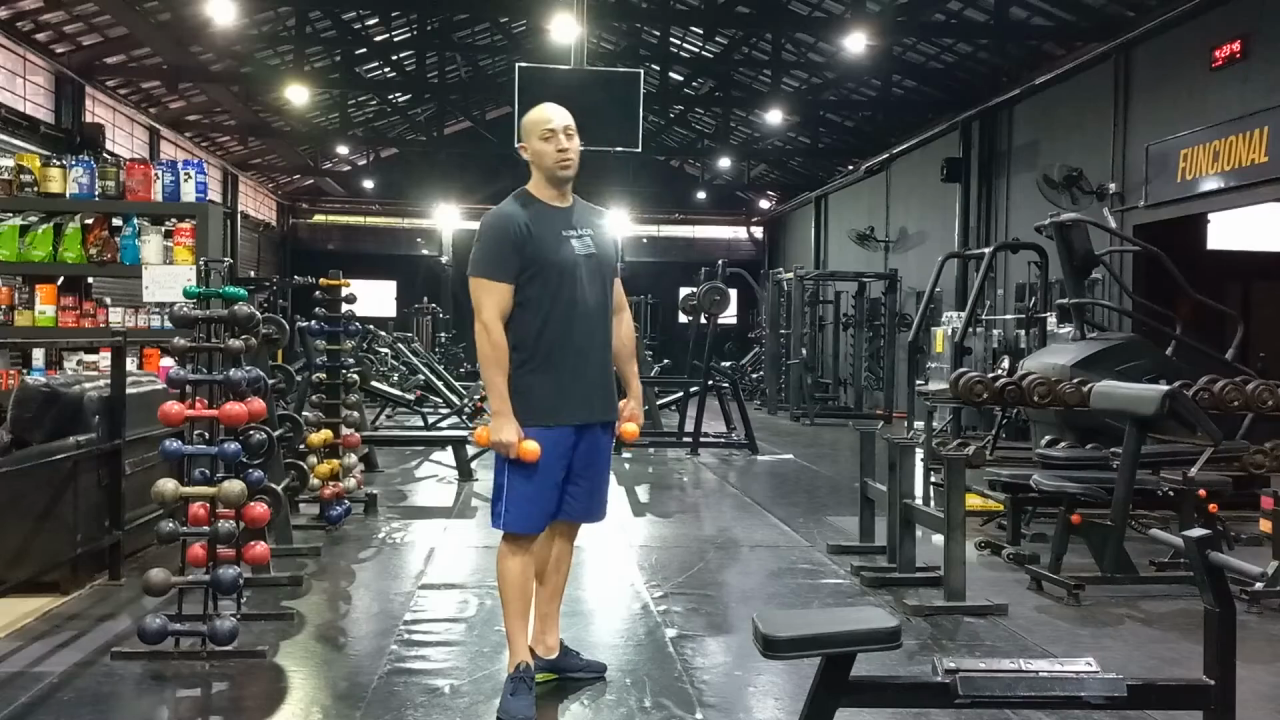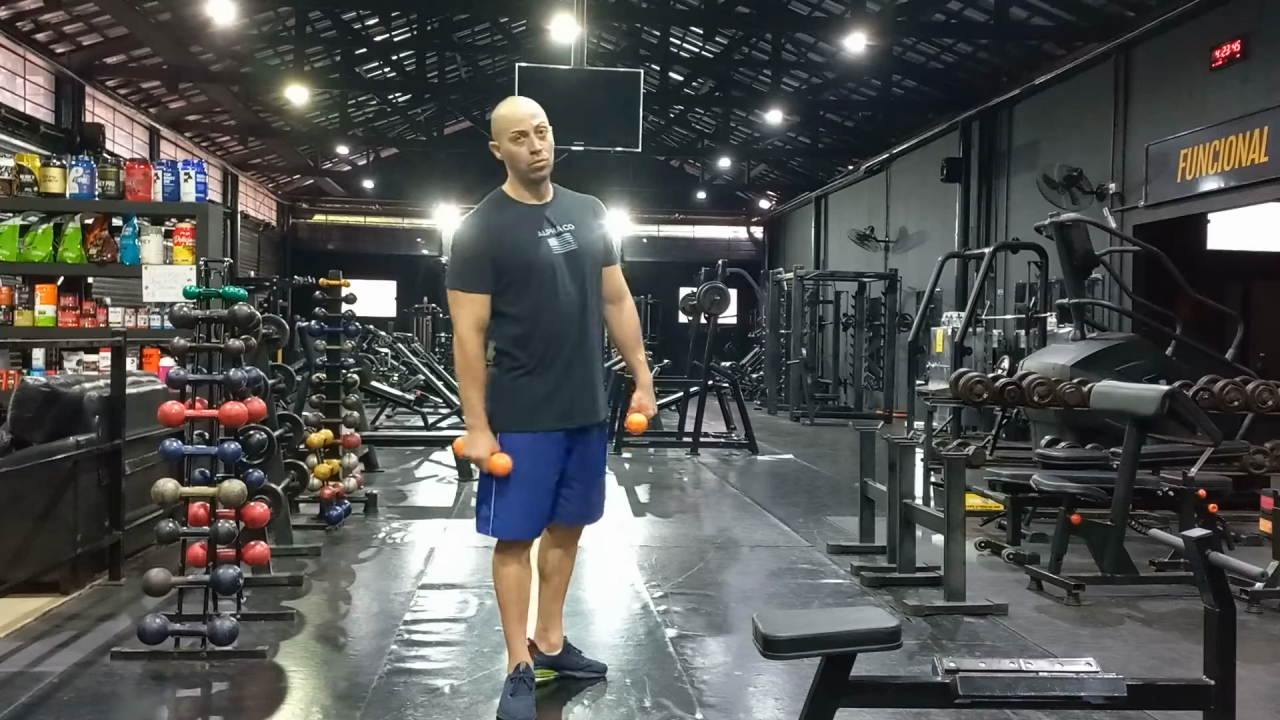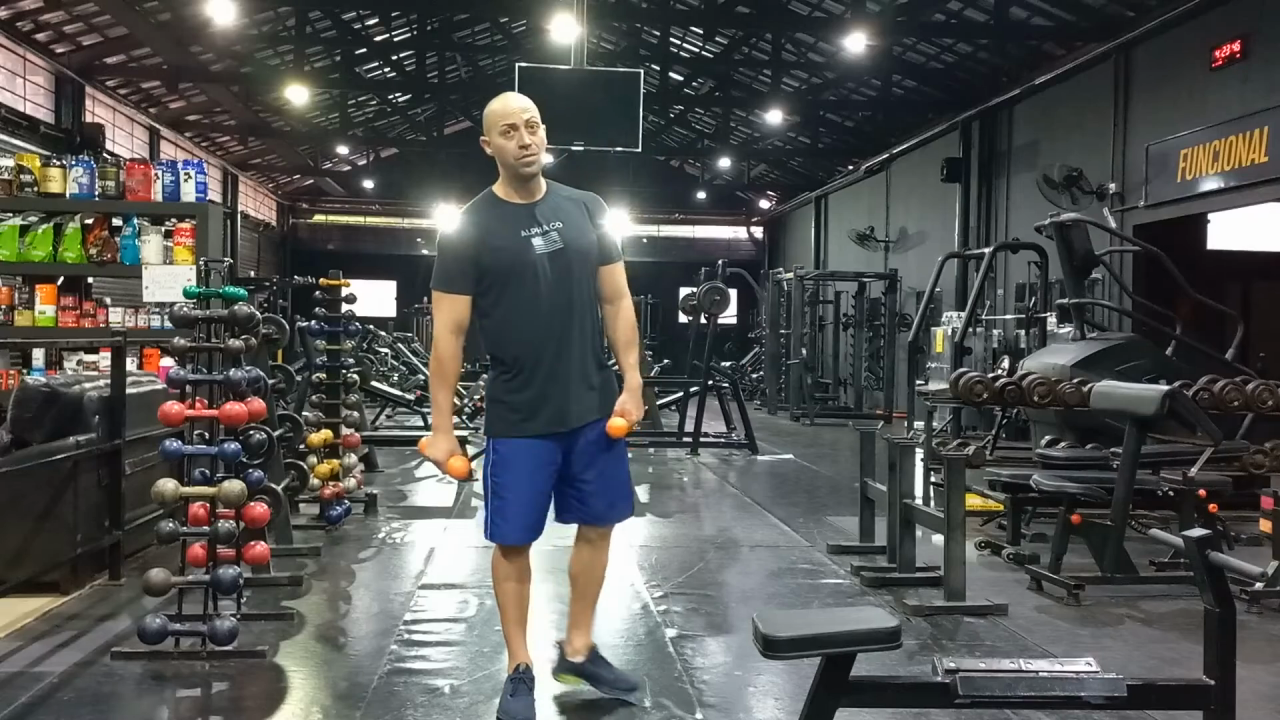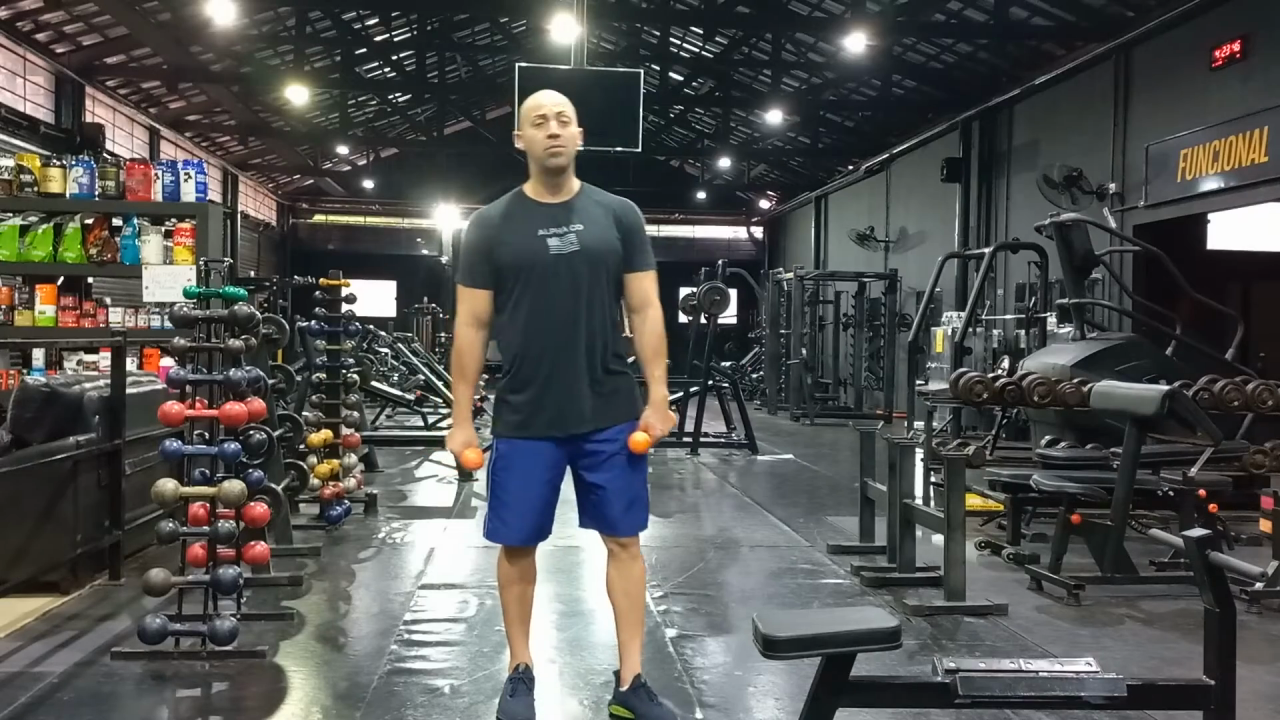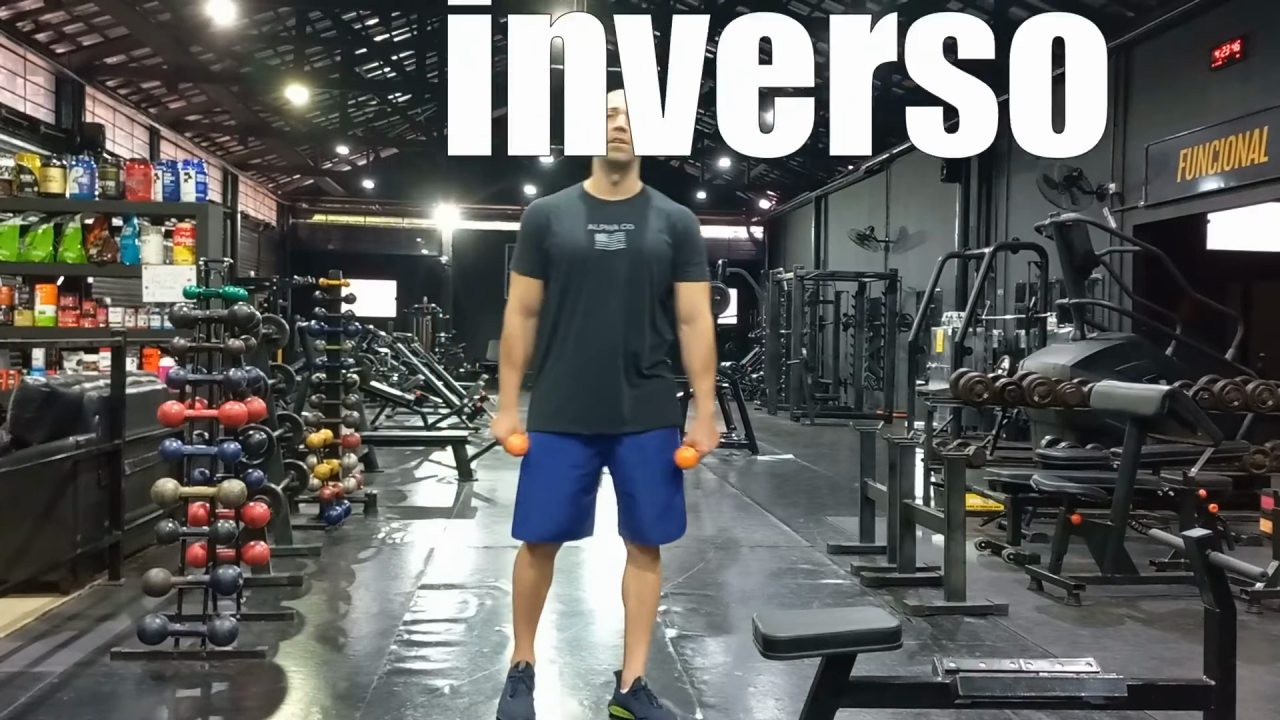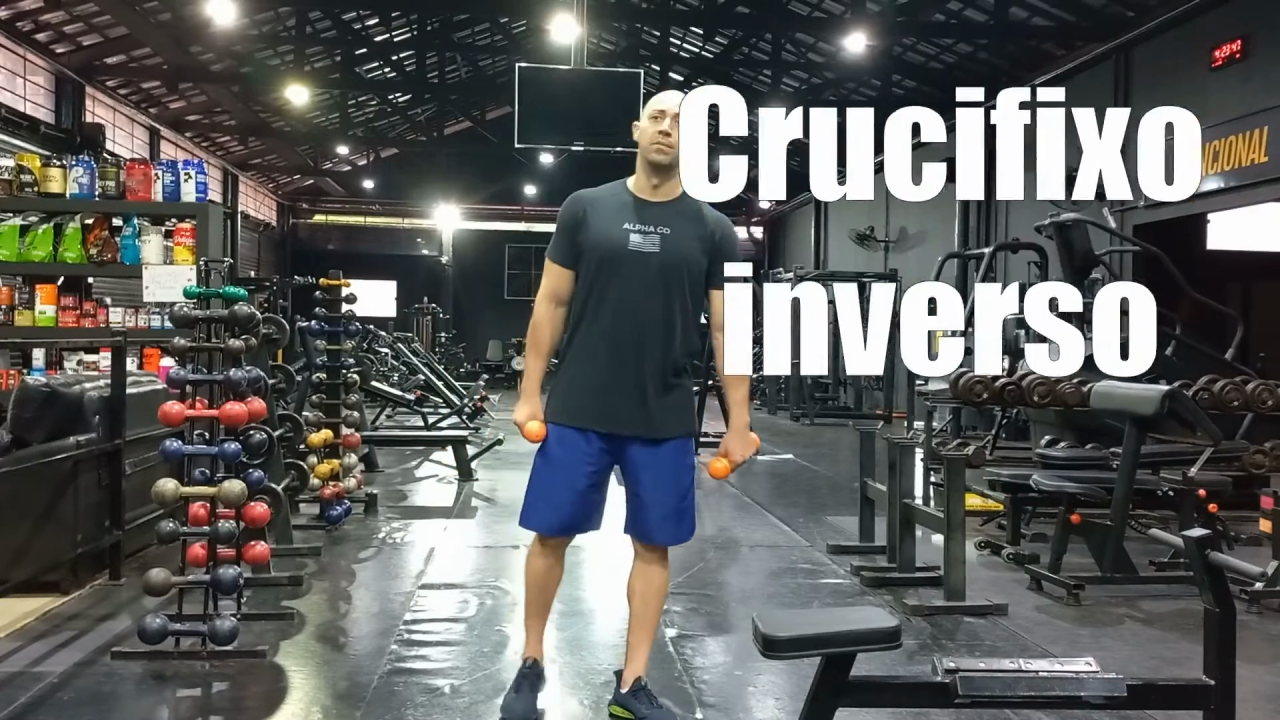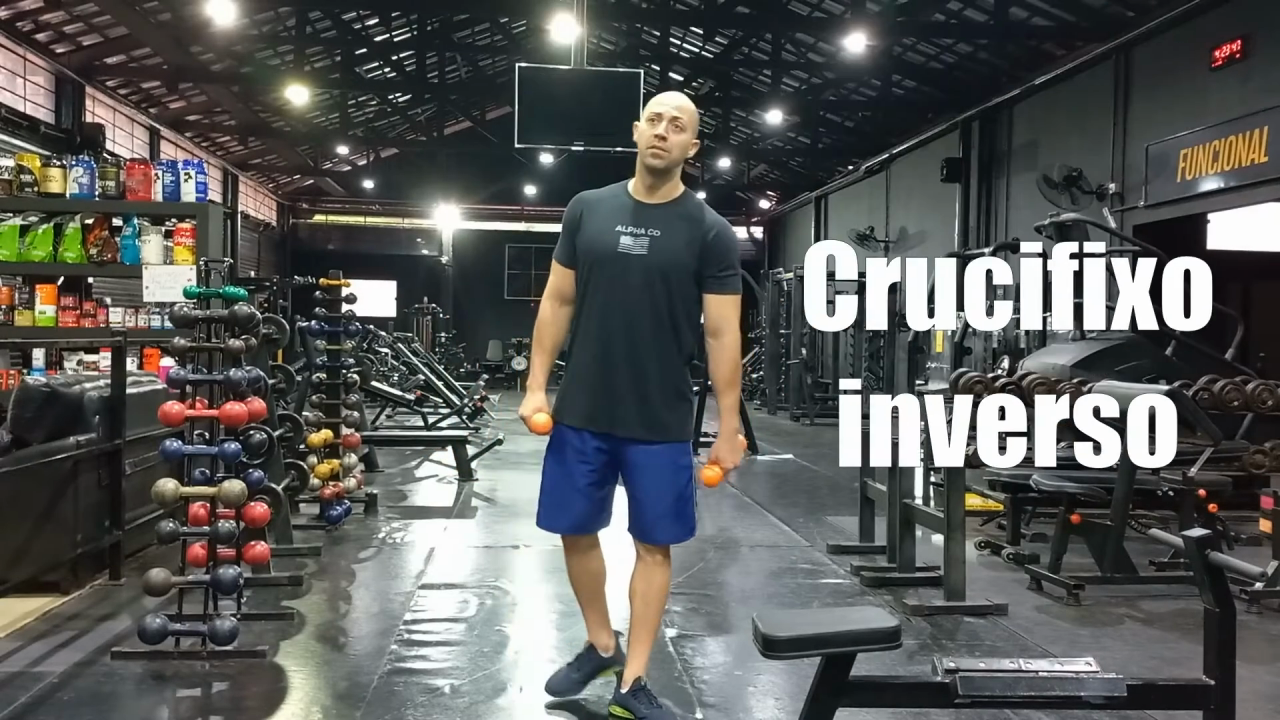
dt=0.4s
person 1, frame 1
left shoulder: (599, 223)
right shoulder: (506, 222)
left elbow: (618, 313)
right elbow: (490, 322)
left wrist: (632, 389)
right wrist: (502, 413)
left hip: (593, 408)
right hip: (535, 412)
left knee: (565, 525)
right knee: (521, 532)
left ankle: (549, 646)
right ankle: (520, 667)
person 1, frame 2
left shoulder: (587, 211)
right shoulder: (481, 229)
left elbow: (617, 300)
right elbow: (469, 333)
left wrist: (642, 379)
right wrist: (477, 426)
left hip: (587, 408)
right hip: (524, 415)
left knee: (567, 527)
right knee: (515, 537)
left ankle: (551, 643)
right ankle: (520, 669)
person 1, frame 3
left shoulder: (586, 210)
right shoulder: (468, 231)
left elbow: (616, 301)
right elbow: (448, 332)
left wrist: (632, 383)
right wrist: (441, 426)
left hip: (592, 405)
right hip: (518, 417)
left knee: (597, 527)
right knee: (512, 542)
left ankle: (577, 651)
person 1, frame 4
left shoulder: (619, 215)
right shoulder: (491, 226)
left elbow: (645, 311)
right elbow: (471, 325)
left wrist: (658, 398)
right wrist: (462, 417)
left hip: (610, 412)
right hip: (525, 418)
left knee: (624, 538)
right knee: (517, 544)
person 1, frame 5
left shoulder: (675, 222)
right shoulder: (546, 216)
left elbow: (694, 322)
right elbow: (521, 315)
left wrist: (703, 412)
right wrist: (507, 404)
left hip: (646, 416)
right hip: (560, 414)
left knee: (644, 544)
right knee: (539, 541)
right ankle: (521, 667)
person 1, frame 6
left shoulder: (713, 230)
right shoulder: (585, 208)
left elbow: (727, 328)
right elbow: (552, 304)
left wrist: (739, 422)
right wrist: (530, 391)
left hip: (662, 418)
right hip: (577, 409)
left knee: (653, 545)
right knee: (552, 533)
right ankle: (531, 664)
person 1, frame 7
left shoulder: (709, 232)
right shoulder: (586, 210)
left elbow: (723, 334)
right elbow: (558, 303)
left wrist: (728, 429)
right wrist: (536, 387)
left hip: (660, 421)
right hip: (581, 412)
left knee: (654, 544)
right knee: (576, 530)
right ankle: (601, 644)
